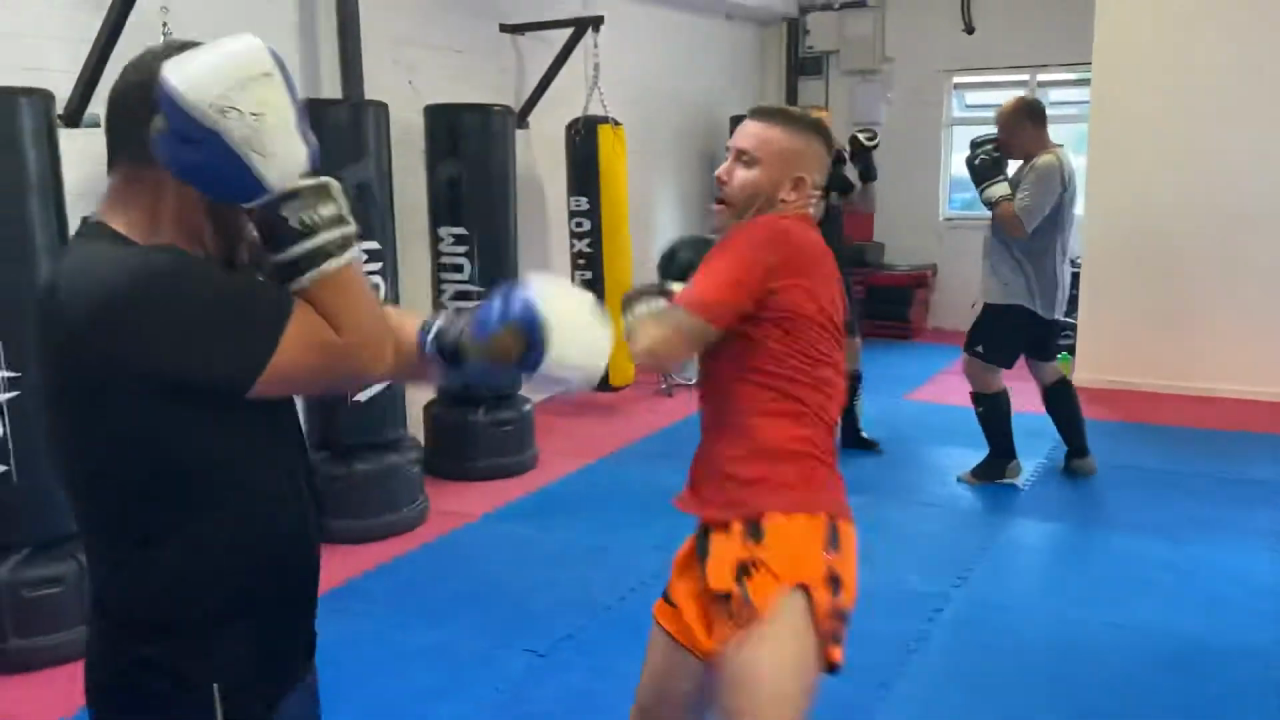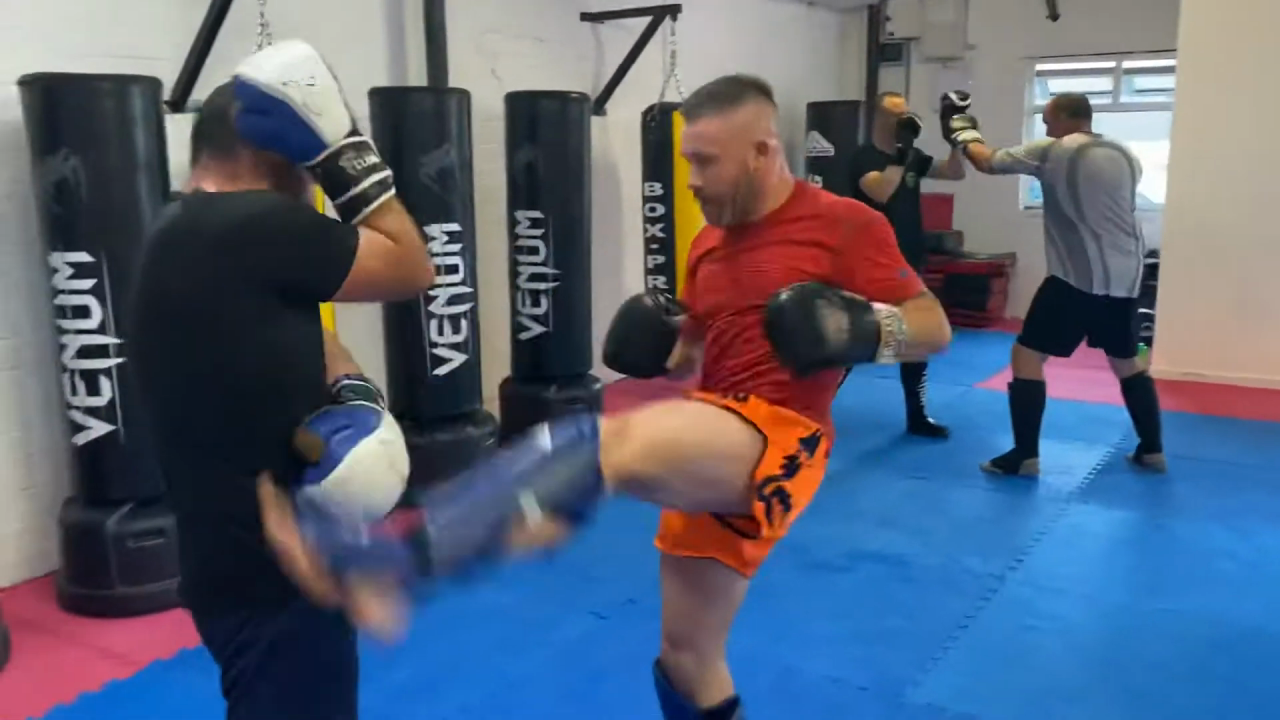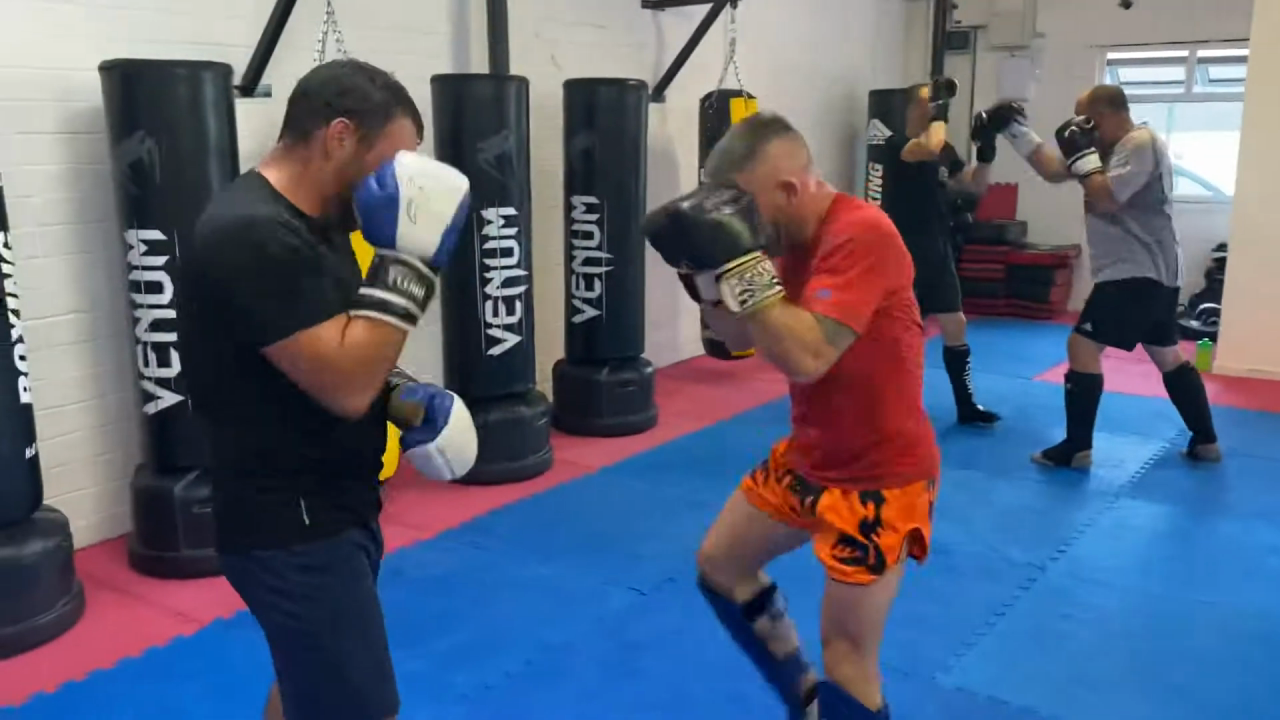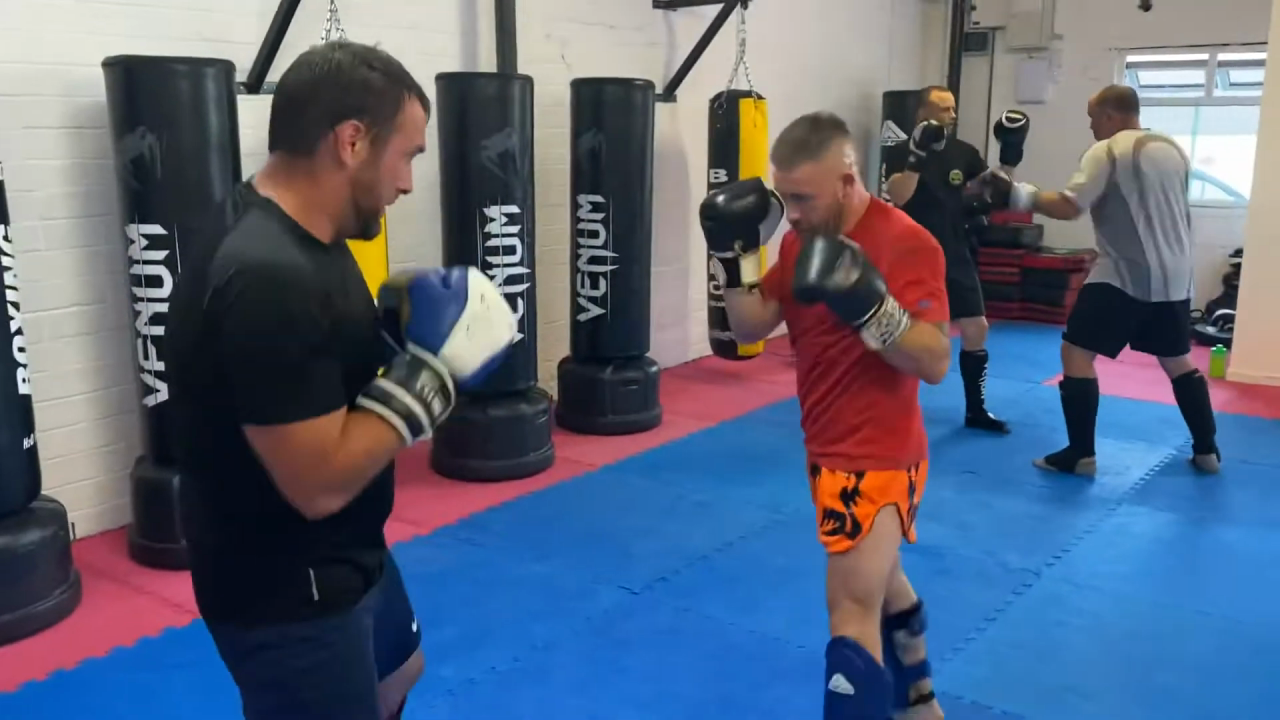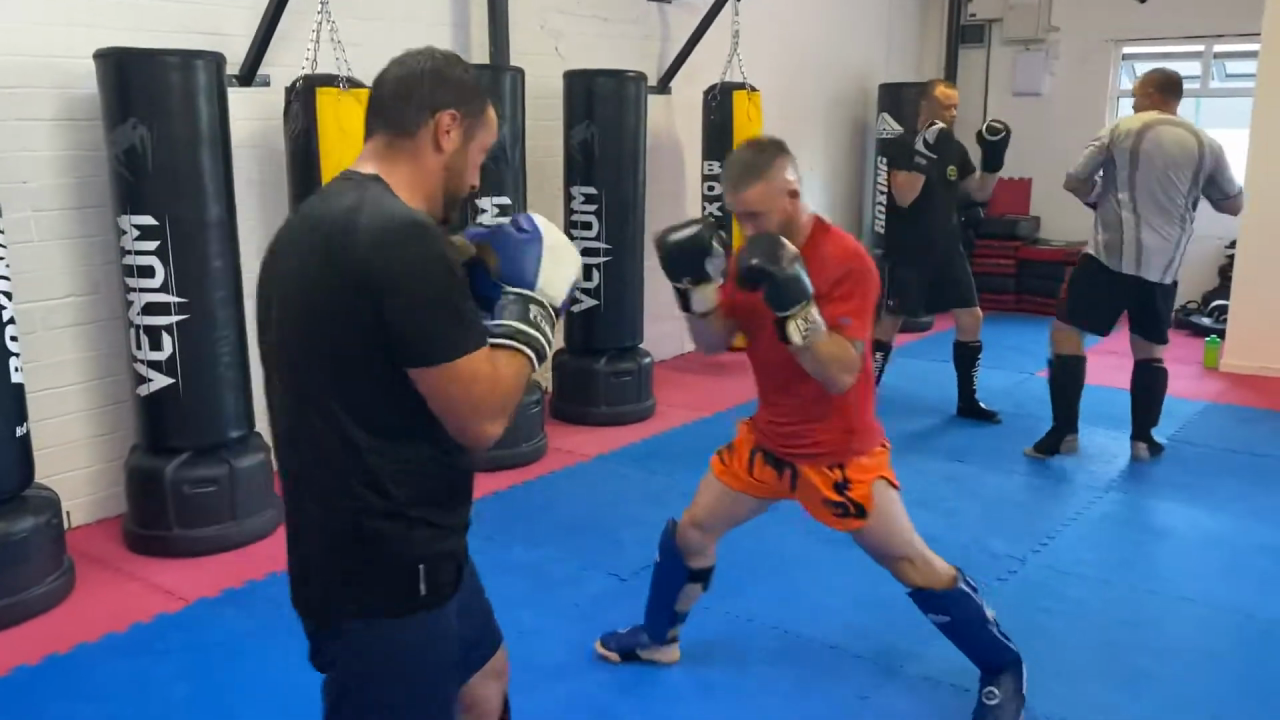
dt=0.4s
person 1, frame 1
left shoulder: (208, 267)
right shoulder: (122, 293)
left elbow: (348, 350)
right elbow: (355, 352)
left wrist: (463, 331)
right wrist: (289, 190)
person 1, frame 2
left shoulder: (199, 239)
right shoulder: (251, 225)
left elbow: (287, 358)
right elbow: (410, 270)
right wrist: (339, 148)
left hip: (259, 547)
right hip: (274, 564)
person 1, frame 3
left shoulder: (306, 221)
right shoulder: (248, 236)
right elbow: (348, 385)
left wrist: (404, 398)
right wrist: (409, 255)
left hip: (320, 508)
right hip: (289, 524)
person 1, frame 4
left shoulder: (279, 231)
right shoulder: (267, 278)
right elbow: (320, 484)
left wrist: (390, 319)
right wrist: (432, 358)
left hip: (327, 555)
right hip: (286, 581)
person 1, frame 5
left shoulder: (319, 220)
right shoulder: (401, 238)
right elbow: (479, 418)
left wrist: (466, 285)
right wrist: (528, 297)
left hip: (395, 544)
right hip: (385, 564)
person 2, frame 1
left shoulder: (773, 239)
right shoulder: (790, 250)
left elbow: (654, 342)
left wrist: (658, 305)
right wrist: (680, 297)
left hip: (779, 530)
right hip: (729, 528)
person 2, frame 2
left shoulder: (846, 225)
right shoulder: (712, 243)
left elbow: (933, 327)
left wrist: (869, 328)
right wrist: (674, 342)
left hip: (774, 444)
right hip: (725, 476)
left knee: (602, 442)
right knee: (687, 657)
left ankle: (404, 551)
person 2, frame 3
left shoulder: (859, 237)
right shoulder: (793, 238)
left elbow: (804, 358)
right elbow: (747, 331)
left wrist: (745, 257)
right wrist: (702, 266)
left hip: (880, 478)
right hip: (813, 458)
left knee: (846, 659)
right knee: (719, 563)
person 2, frame 4
left shoulder: (905, 244)
right shoulder: (804, 236)
left elbow: (934, 362)
right elbow: (749, 326)
left wrist: (867, 303)
right wrist: (737, 249)
left hip: (877, 458)
right hip: (827, 447)
left knee: (849, 631)
right knee: (880, 583)
person 2, frame 5
left shoulder: (846, 263)
right shoulder: (748, 254)
left elbow: (840, 375)
right elbow: (713, 340)
left wrist: (791, 304)
right wrist: (695, 279)
left hip: (841, 451)
right hip: (768, 437)
left knee: (913, 567)
right knee: (690, 531)
left ankle: (1001, 665)
right ankle: (657, 635)
person 3, frame 1
left shoulder: (1046, 167)
right shoulder: (1048, 162)
left elbow: (1013, 227)
right elbow: (1022, 211)
left wrist: (990, 183)
right wrist: (996, 175)
left hip: (1019, 295)
right hip: (1045, 293)
left knee: (979, 372)
right knee: (1046, 370)
left ankle: (1003, 461)
right ankle: (1080, 454)
person 3, frame 2
left shoulder: (1052, 151)
right shoulder: (1124, 156)
left elbow: (988, 162)
left wrist: (960, 126)
left hip: (1077, 278)
right hip: (1124, 278)
left knee: (1026, 357)
right knee: (1127, 362)
left ankle: (1024, 455)
right ankle: (1151, 449)
person 3, frame 3
left shoulder: (1141, 144)
right shoulder: (1114, 143)
left elbow: (1103, 200)
right elbow: (1058, 170)
left wrist: (1085, 153)
right wrist: (1017, 129)
left hip: (1140, 271)
right hip: (1153, 272)
left knee: (1082, 348)
right knee: (1167, 353)
left ankle: (1077, 448)
right ankle: (1205, 440)
person 3, frame 4
left shoulder: (1108, 152)
right shoulder: (1174, 151)
left elbow: (1070, 206)
left wrist: (1018, 195)
left hip: (1125, 280)
right hip: (1176, 281)
left knee: (1076, 354)
right knee: (1180, 364)
left ankle: (1081, 453)
right ankle: (1206, 450)
person 3, frame 5
left shoulder: (1123, 130)
right shoulder: (1206, 145)
left elbow: (1075, 184)
right elbow: (1232, 205)
left wrist: (1094, 191)
left hip: (1110, 256)
right hip: (1162, 267)
left knee: (1067, 335)
right knee: (1149, 351)
left ankle: (1063, 432)
right ankle: (1142, 438)
person 4, frame 1
left shoulder: (831, 171)
left elbow: (864, 205)
left wrist: (866, 168)
right wrist: (829, 177)
left hip: (836, 276)
left knee: (850, 349)
left ankle: (852, 431)
person 4, frame 2
left shoulder: (911, 156)
right shoulder: (864, 157)
left elbow: (956, 173)
right elbow: (881, 192)
right wrist: (902, 150)
left hip: (906, 265)
left ankle: (917, 417)
person 4, frame 3
left shoulder: (946, 150)
right shoulder: (897, 144)
left elbow: (977, 186)
right elbow: (928, 151)
left wrist: (986, 149)
right wrist: (939, 111)
left hip: (936, 254)
left knee: (955, 325)
left ankle: (967, 406)
person 4, frame 4
left shoulder: (964, 152)
right shoulder: (901, 152)
right elbow: (896, 196)
left wrist: (1010, 156)
right wrist: (918, 154)
left hip: (955, 258)
left knee: (976, 329)
left ankle: (976, 411)
person 4, frame 5
left shoulder: (954, 148)
right shoulder: (903, 146)
left elbow: (980, 194)
right elbow: (901, 197)
left wrist: (993, 159)
right wrist: (923, 153)
left hip: (947, 251)
right hip: (908, 254)
left knee: (970, 321)
right knee: (891, 321)
left ankle: (968, 401)
